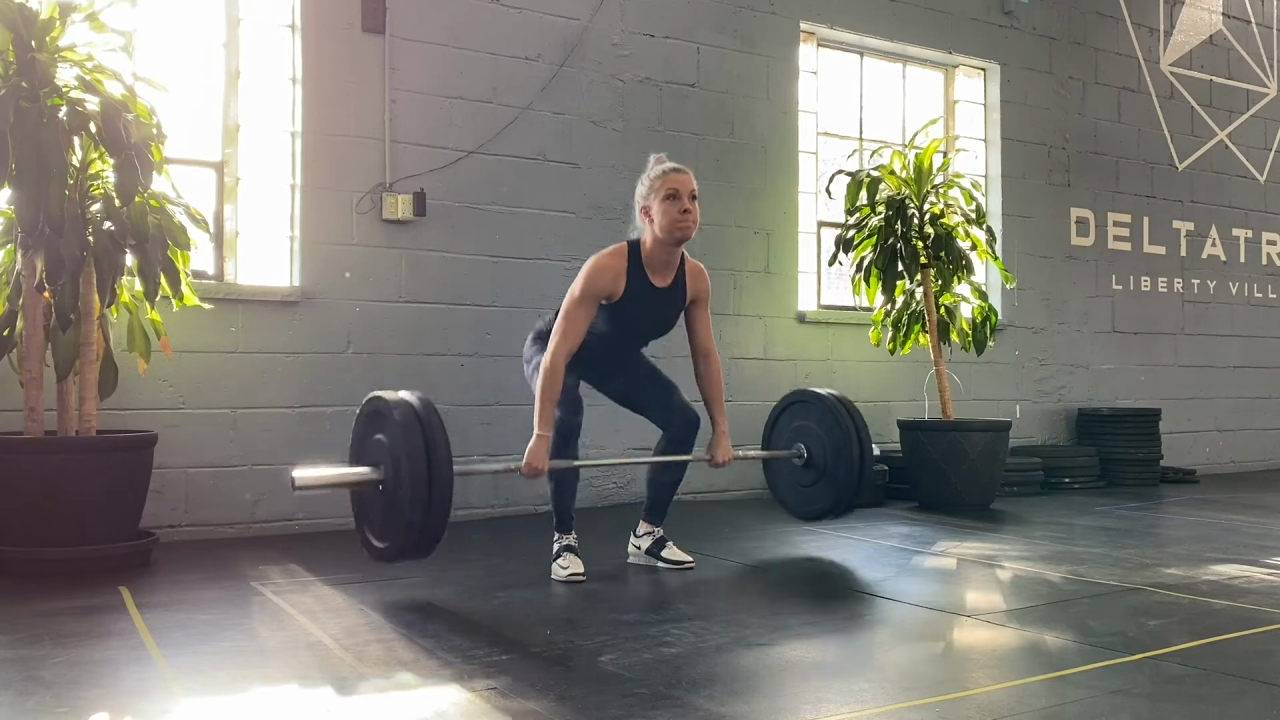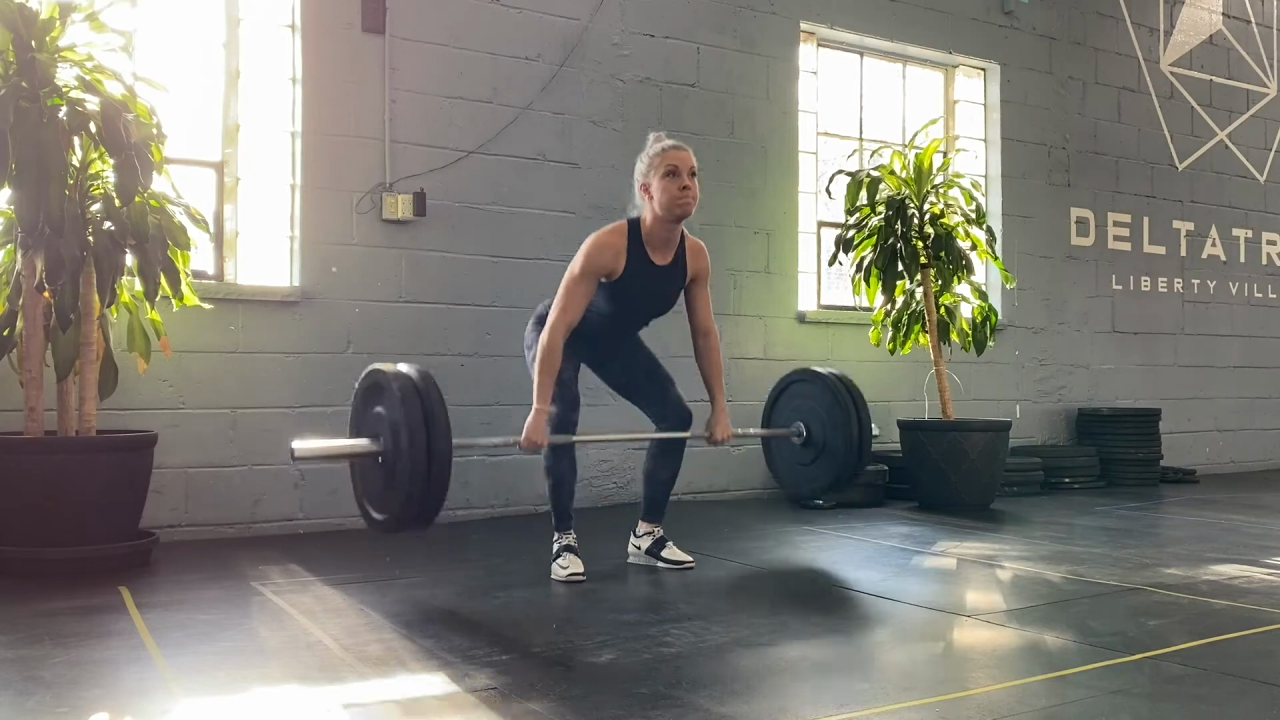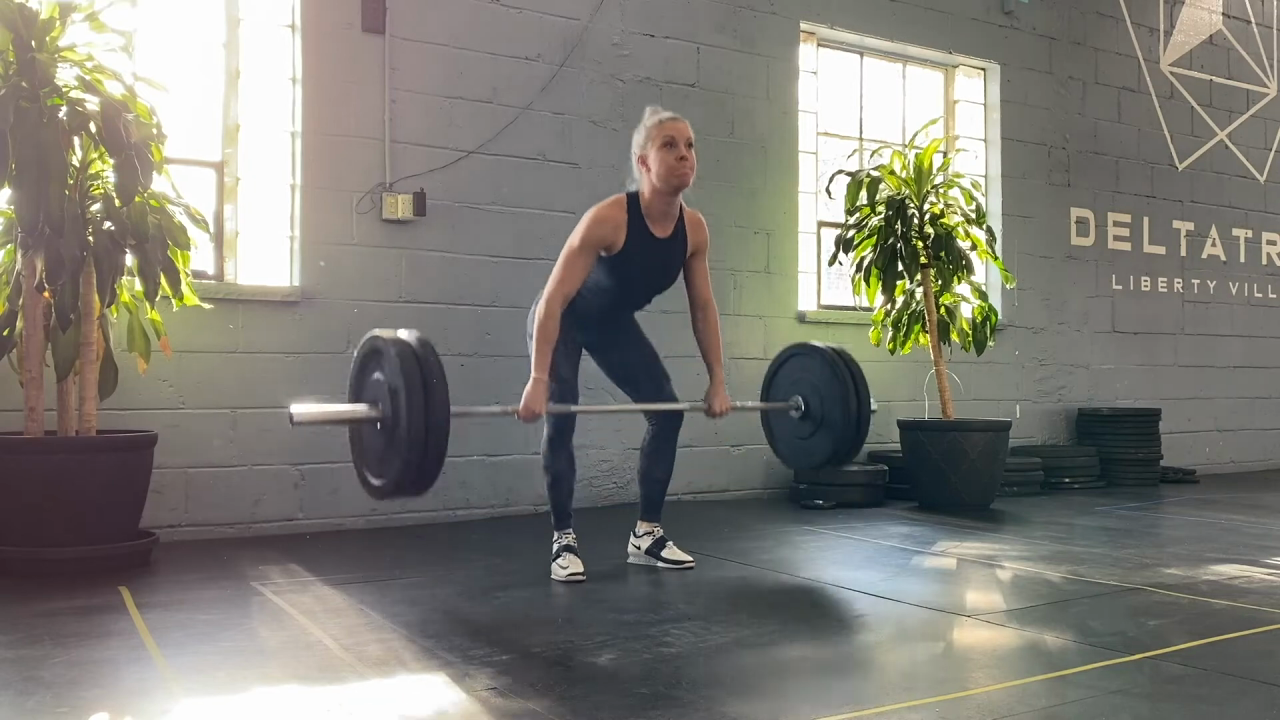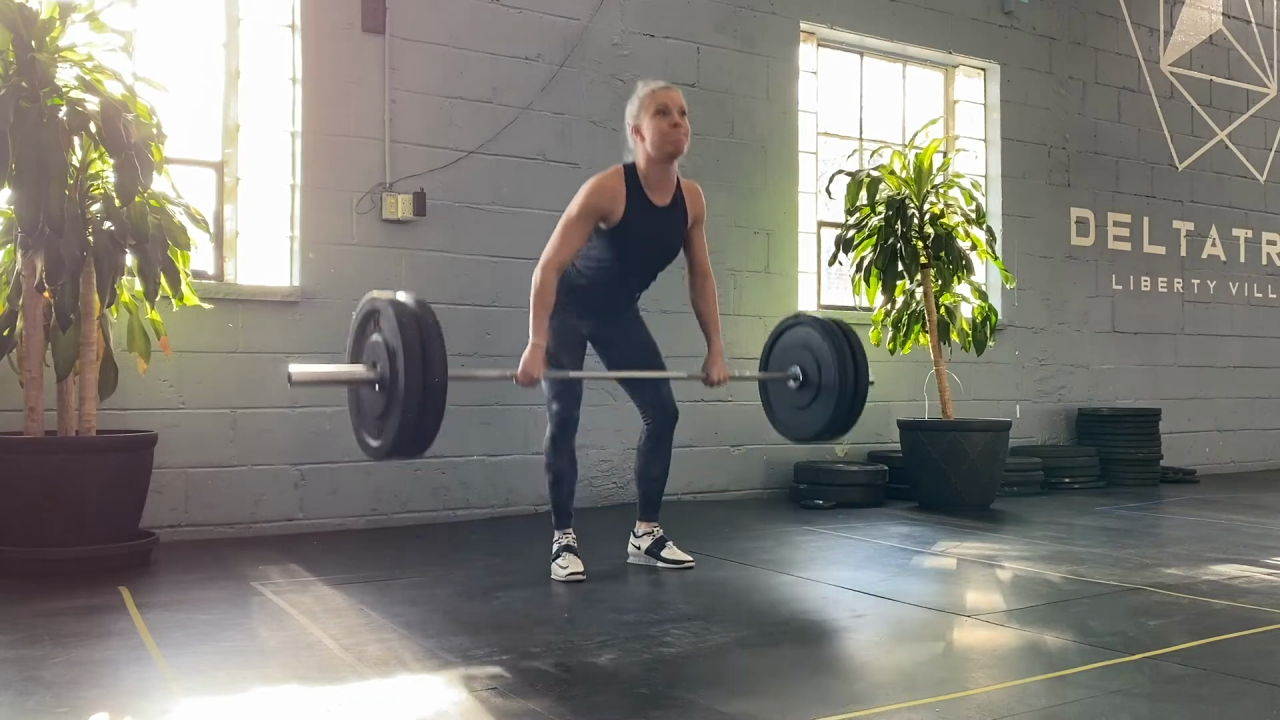
dt=0.1s
person 1, frame 1
left shoulder: (695, 277)
right shoulder: (608, 267)
left elbow: (705, 355)
right elbow: (559, 354)
left wrist: (721, 432)
right wrist: (541, 437)
left hip: (618, 356)
right hip: (557, 350)
left knee: (683, 422)
right knee: (567, 421)
left ankle: (648, 535)
right ankle: (564, 542)
person 1, frame 2
left shoulder: (695, 256)
right shoulder: (608, 245)
left elbow: (705, 334)
right elbow: (557, 330)
left wrist: (720, 409)
right wrist: (538, 411)
left hip: (617, 340)
right hip: (560, 333)
left knee: (676, 417)
right knee: (563, 416)
left ankle: (647, 534)
right ankle: (564, 541)
person 1, frame 3
left shoulder: (693, 227)
right shoulder: (609, 217)
left elbow: (703, 306)
right elbow: (553, 299)
left wrist: (717, 380)
right wrist: (537, 382)
left hip: (617, 323)
right hip: (568, 320)
left knee: (668, 414)
right knee: (563, 417)
left ankle: (647, 535)
right ankle: (564, 541)
person 1, frame 4
left shoulder: (691, 198)
right shoulder: (607, 188)
left elbow: (701, 277)
right elbow: (549, 266)
left wrist: (715, 349)
right wrist: (536, 345)
left hip: (619, 312)
right hip: (568, 306)
left knee: (663, 412)
right knee: (564, 413)
left ankle: (646, 534)
right ankle: (564, 539)
